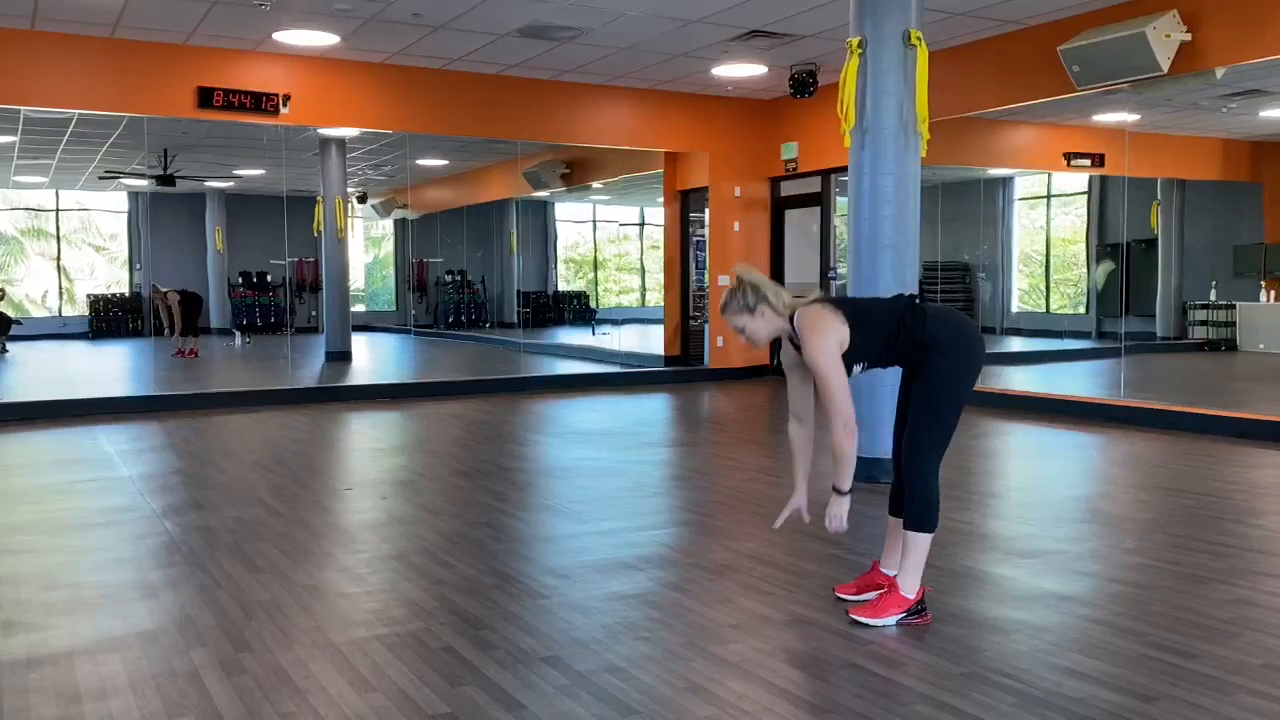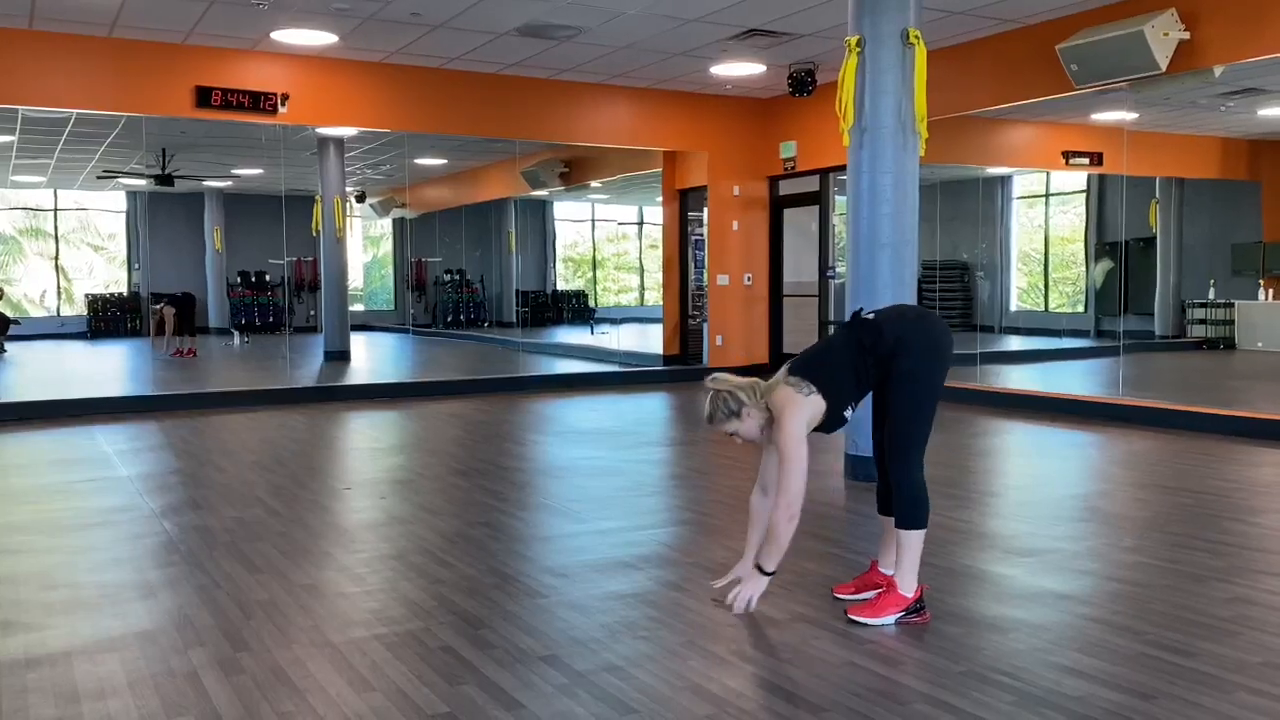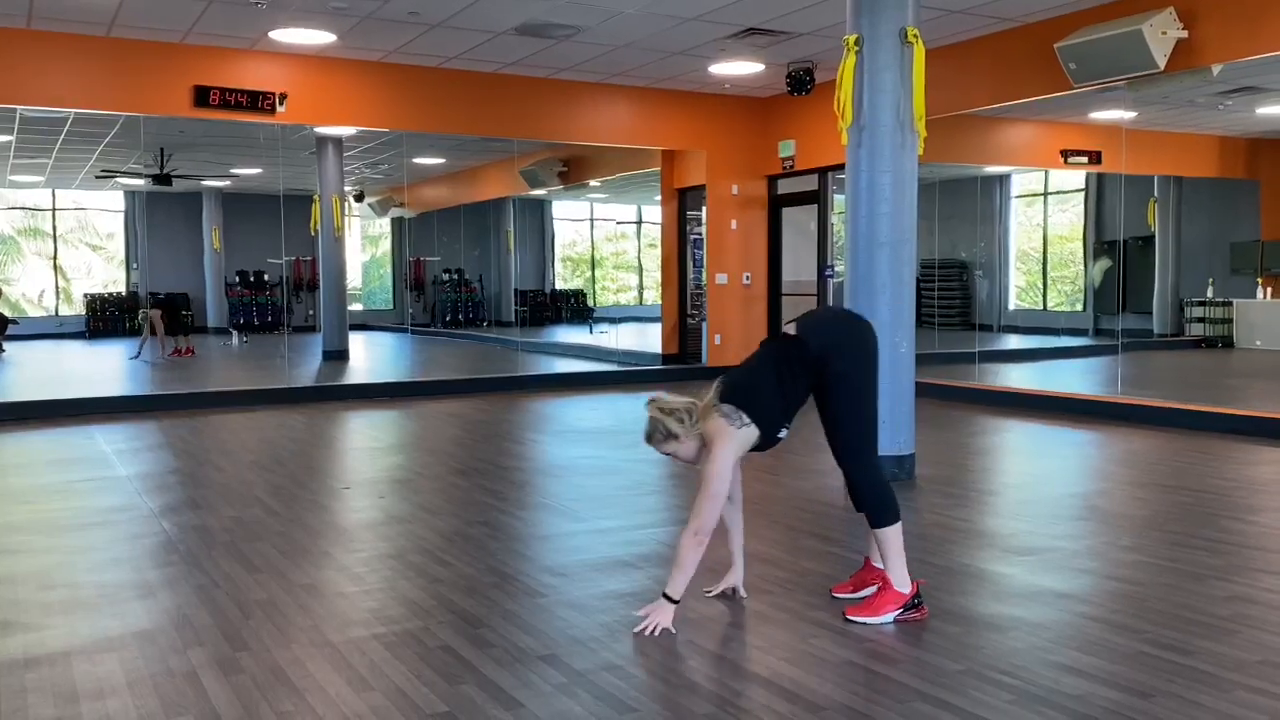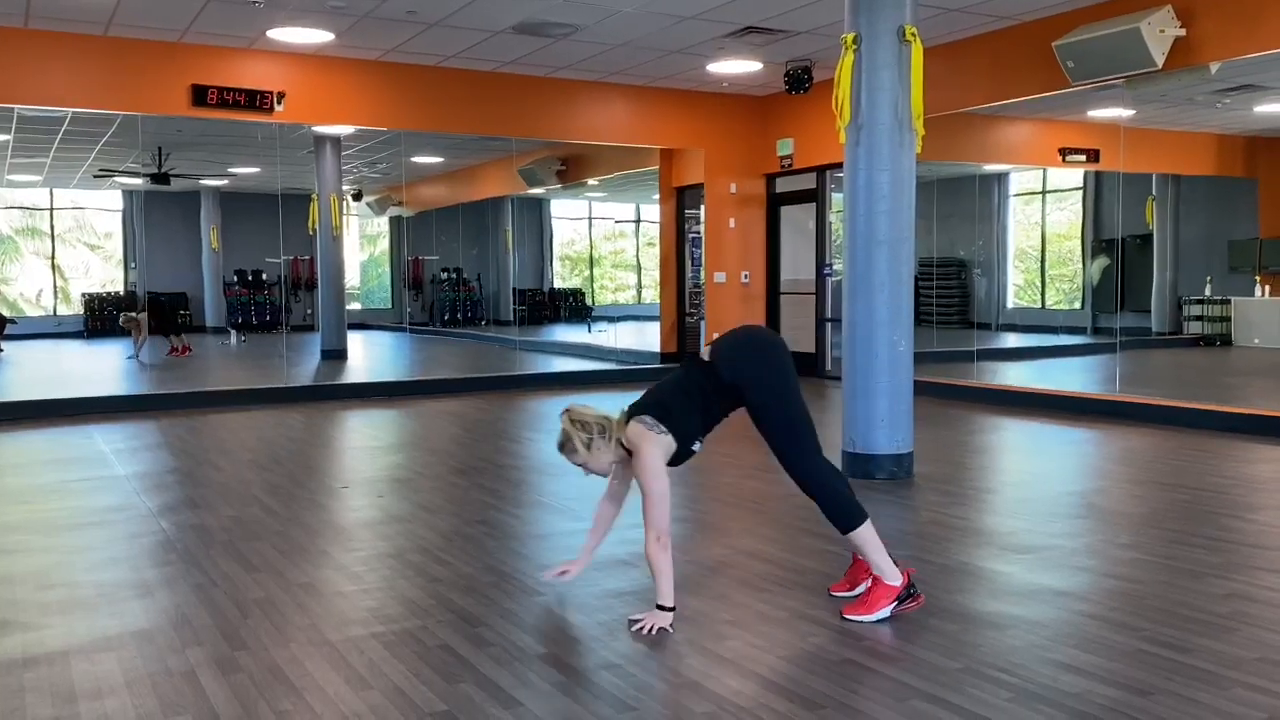
dt=0.4s
person 1, frame 1
left shoulder: (814, 334)
right shoulder: (792, 339)
left elbow: (844, 425)
right elbow: (799, 419)
left wrist: (841, 492)
right wrist: (800, 489)
left hip: (952, 349)
right hip: (924, 355)
left knee: (918, 464)
right knee: (903, 461)
left ankle: (908, 595)
right ankle: (886, 572)
person 1, frame 2
left shoulder: (790, 415)
right shoulder: (773, 410)
left elbow: (788, 510)
right elbow: (765, 492)
left wrist: (763, 574)
right wrist: (748, 561)
left hip: (919, 343)
right hip: (895, 347)
left knee: (902, 465)
right knee: (886, 463)
left ankle: (906, 593)
right ankle: (885, 571)
person 1, frame 3
left shoulder: (721, 438)
right shoulder: (711, 418)
left elbow: (698, 532)
right elbow: (730, 497)
left wrist: (669, 601)
right wrist: (737, 569)
left hip: (843, 344)
right hip: (820, 343)
left knee: (859, 464)
right knee: (851, 463)
left ankle: (902, 590)
right ankle: (877, 567)
person 1, frame 4
left shoulder: (644, 444)
right shoulder: (627, 433)
left elbow: (658, 535)
right elbow: (612, 499)
left wrist: (665, 607)
right wrist: (582, 559)
left hip: (753, 363)
right hip: (741, 357)
left knee: (808, 471)
right knee: (808, 467)
left ankle: (893, 582)
right ankle: (865, 560)
